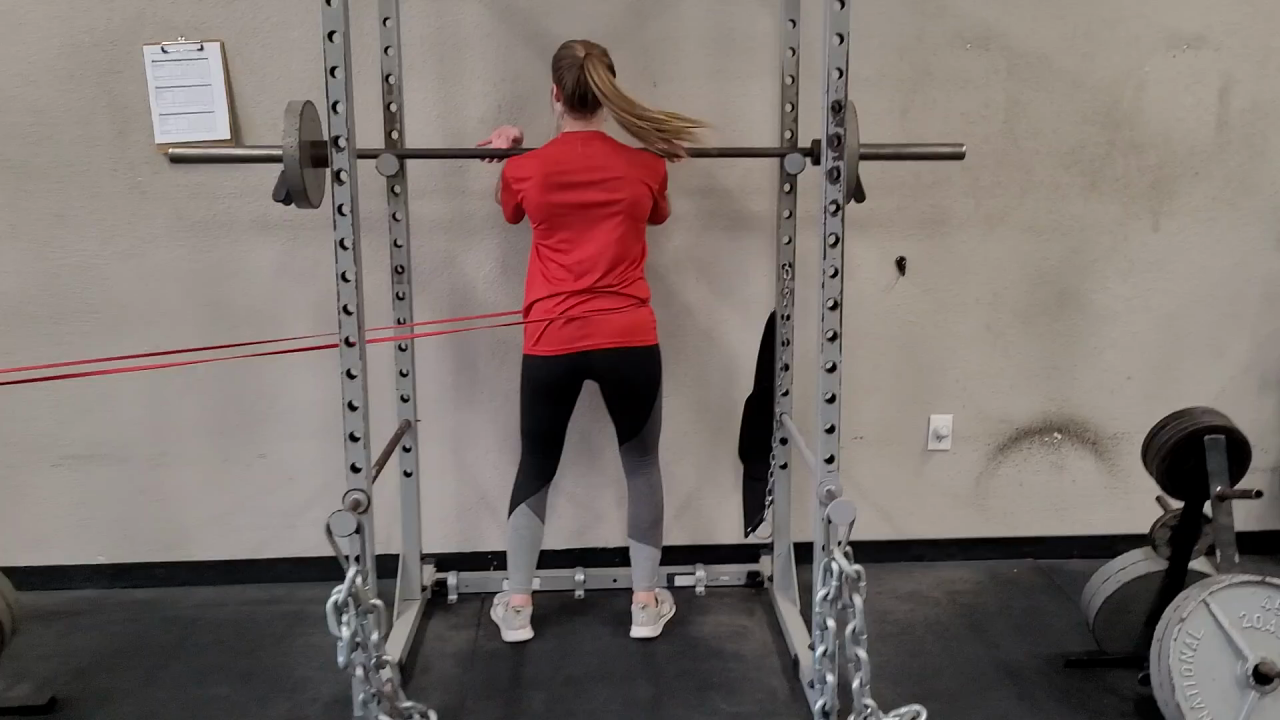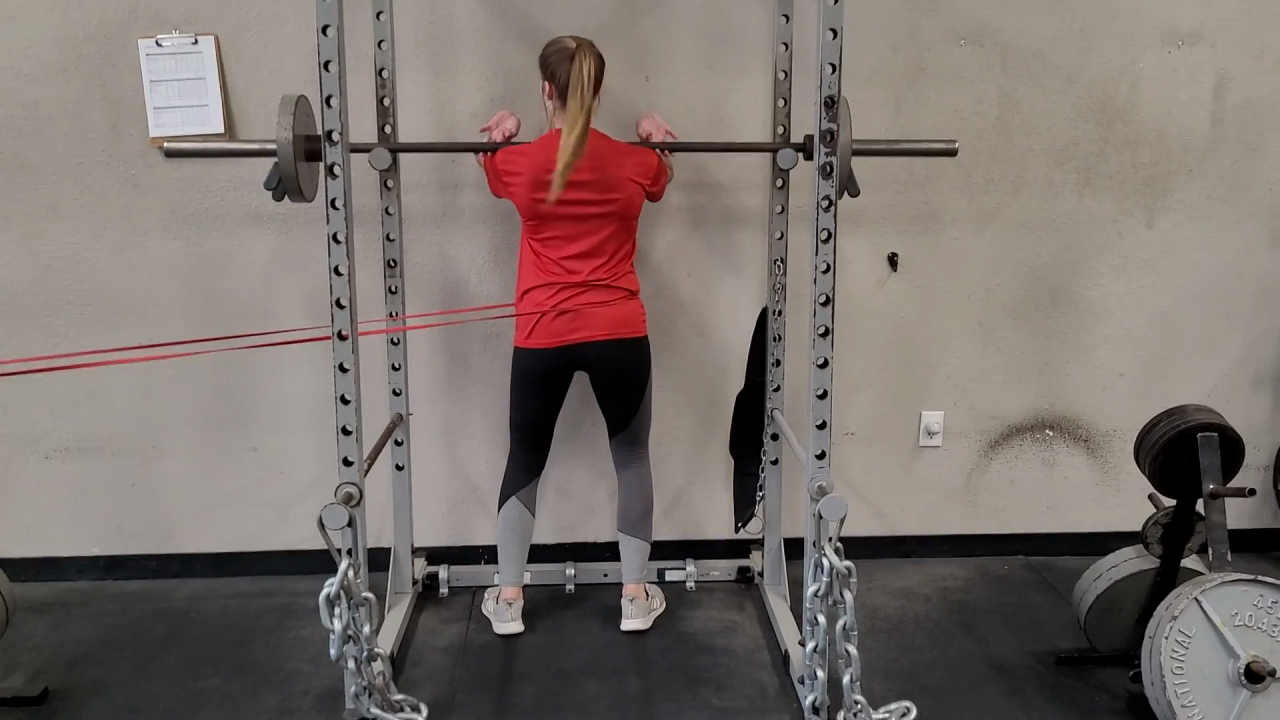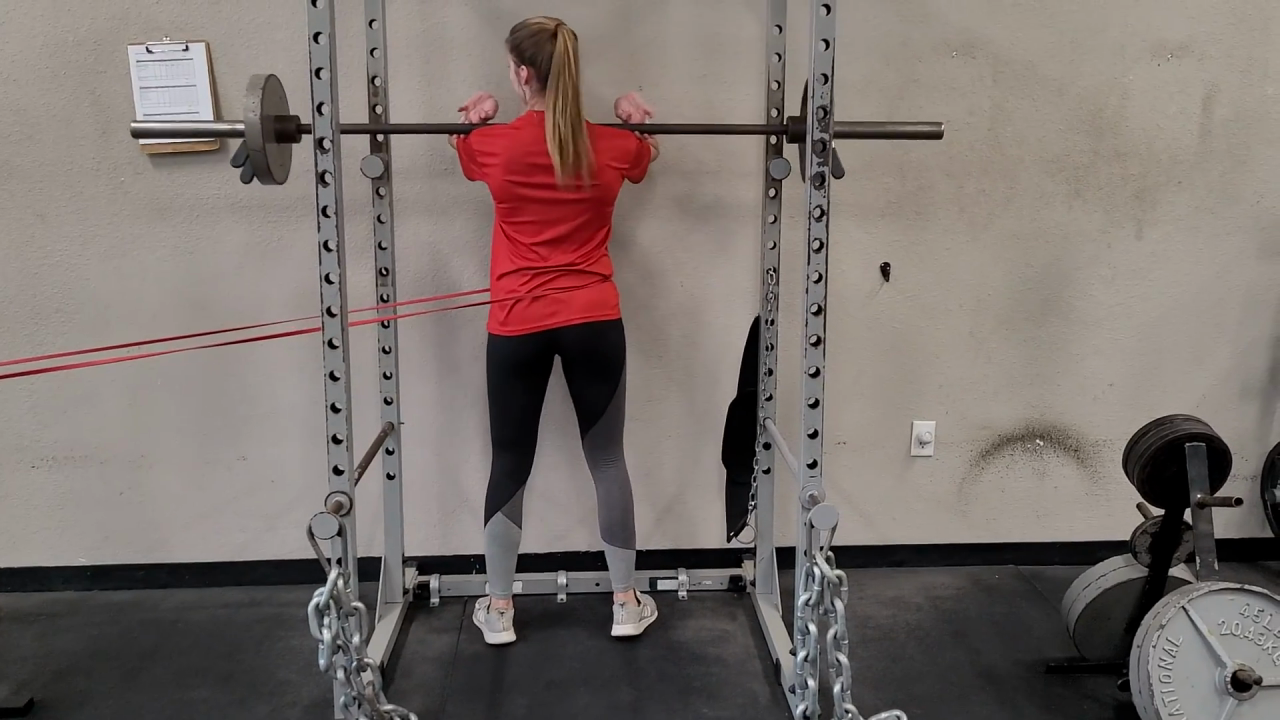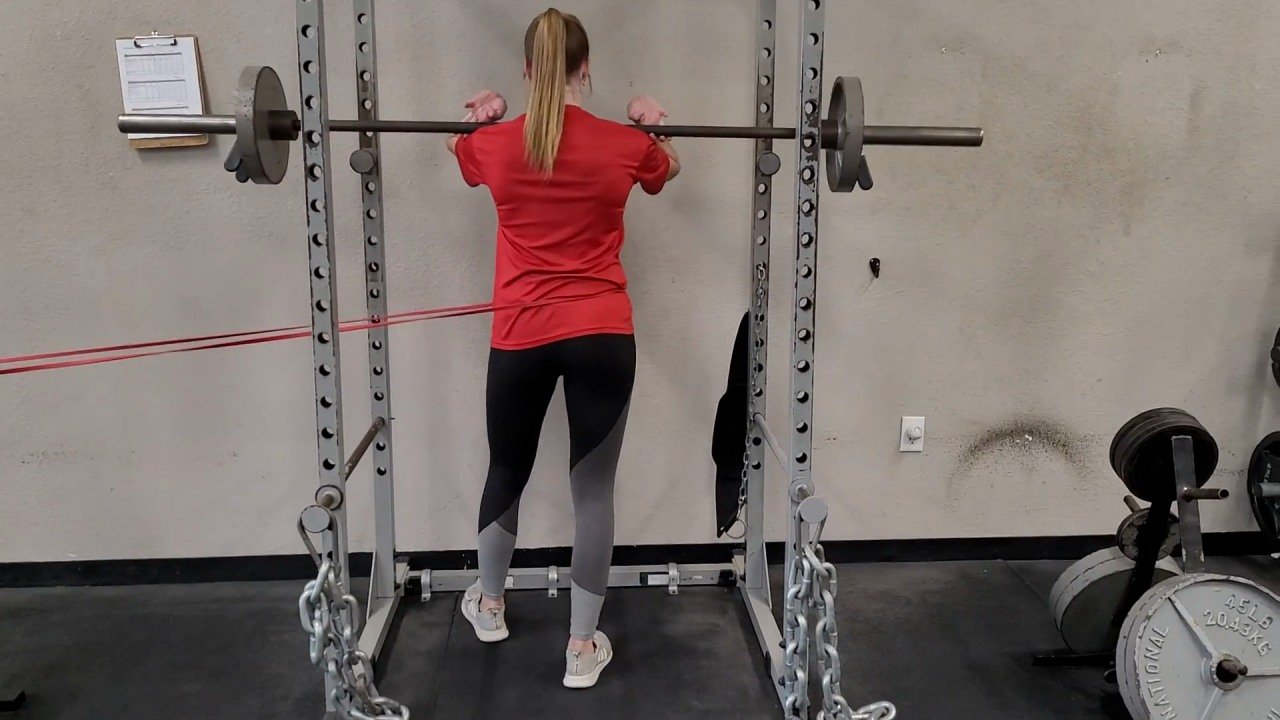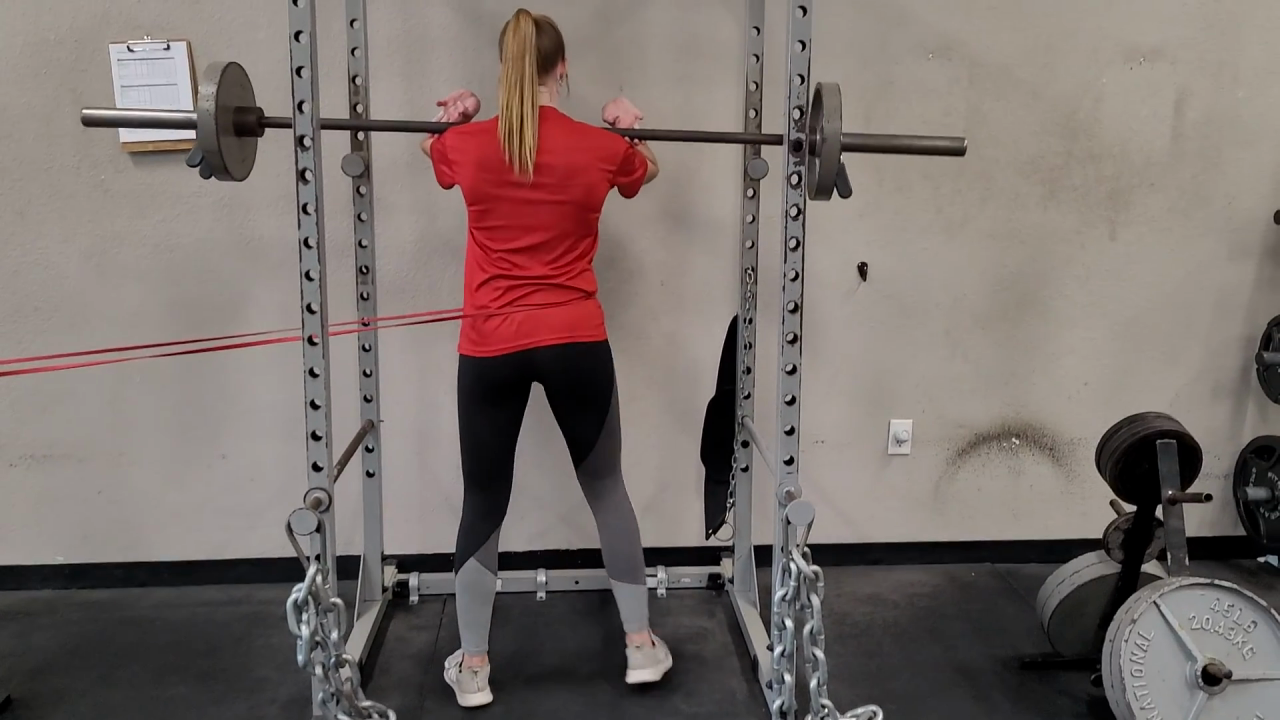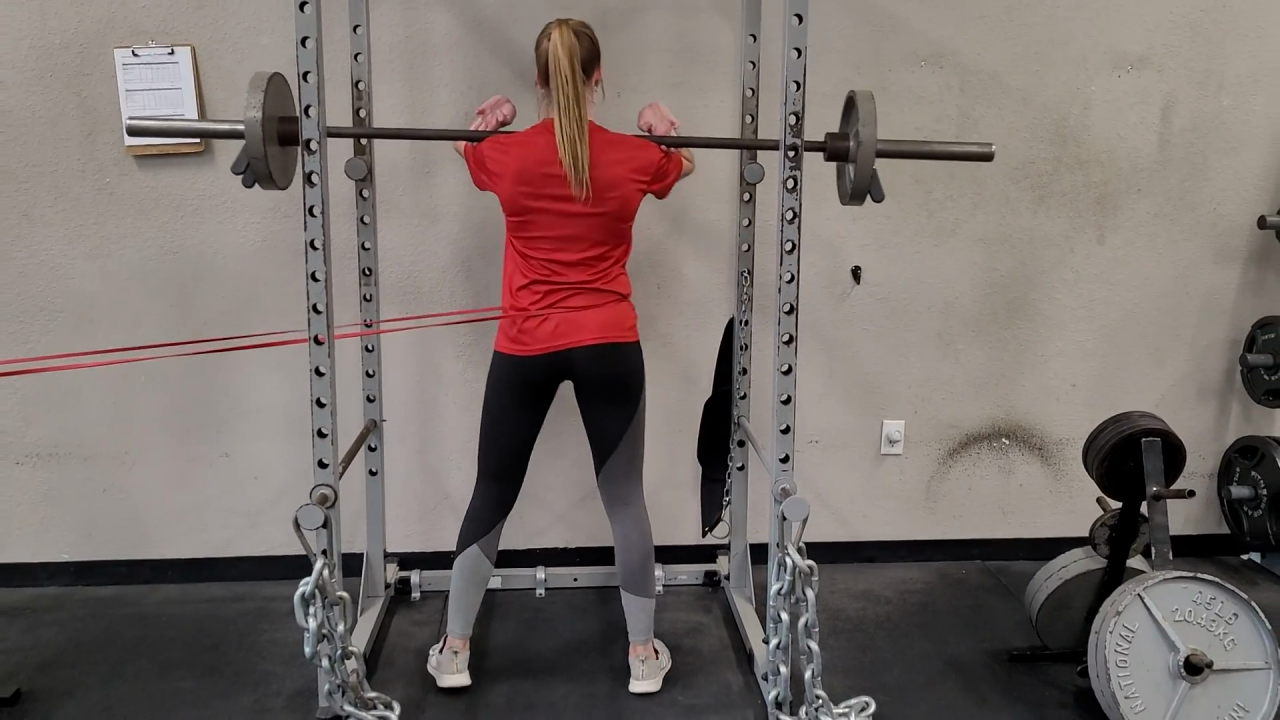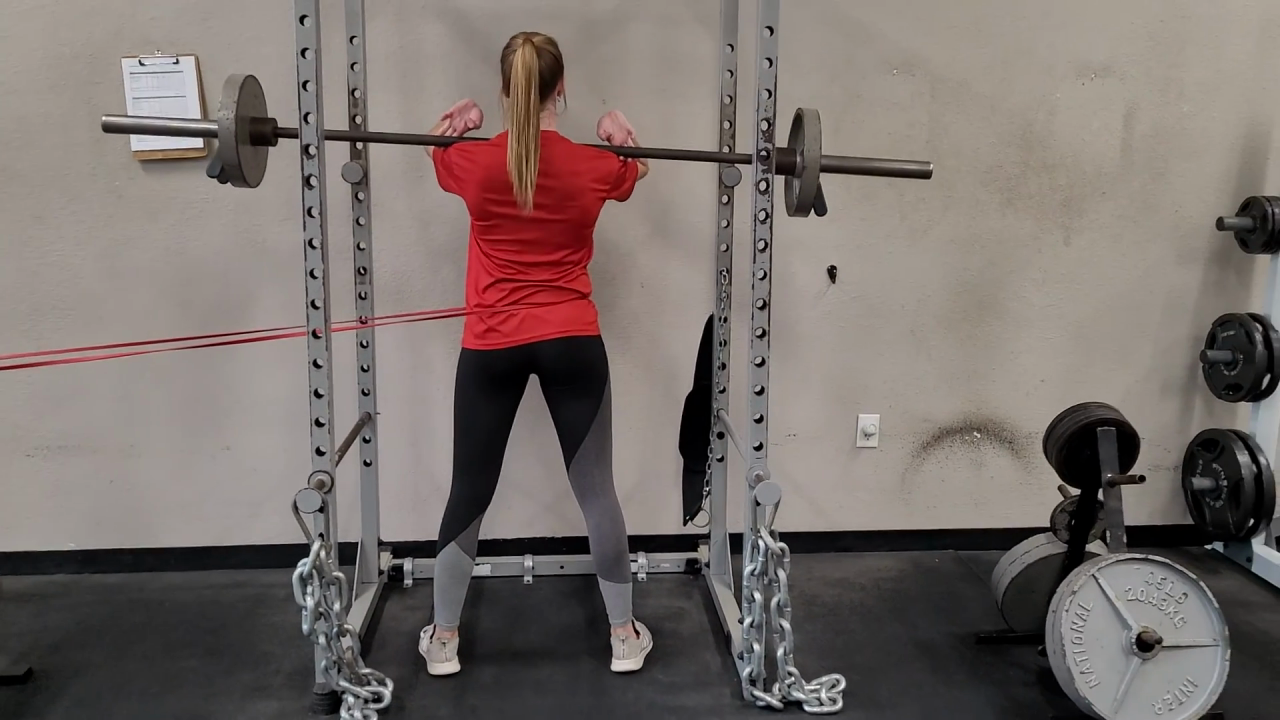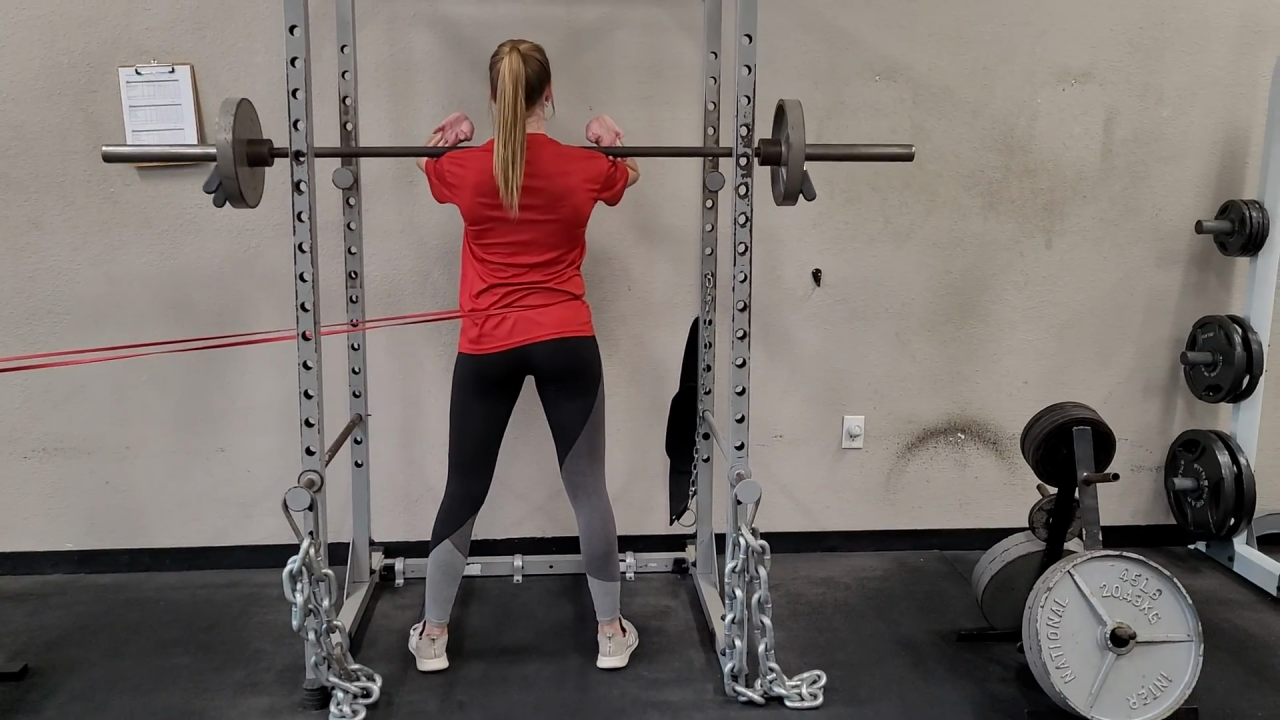
dt=0.7s
person 1, frame 1
left shoulder: (524, 170)
right shoulder: (645, 168)
left wrist: (504, 155)
left hip: (552, 343)
right hip: (629, 340)
left knee: (535, 469)
right knee: (641, 465)
left ankle: (517, 605)
right ankle: (646, 603)
person 1, frame 2
left shoulder: (519, 163)
right shoulder: (637, 163)
left elbow: (492, 172)
right elbow: (661, 180)
left hip: (543, 336)
right hip: (619, 334)
left knee: (524, 461)
right knee: (631, 457)
left ankle: (508, 598)
right ankle: (636, 594)
person 1, frame 3
left shoulder: (493, 146)
right shoulder: (612, 147)
left elbow: (465, 150)
right elbow: (646, 155)
left hip: (517, 327)
right hip: (594, 322)
left knee: (509, 465)
right knee: (607, 460)
left ankle: (498, 608)
right ankle: (626, 601)
person 1, frame 4
left shoulder: (494, 146)
right shoulder: (625, 146)
left elbow: (465, 153)
right elbow: (666, 168)
left hip: (522, 338)
right hip: (603, 336)
left knee: (506, 473)
right knee: (593, 489)
left ankle: (489, 605)
right ankle: (582, 646)
person 1, frame 5
left shoulder: (465, 146)
right shoulder: (601, 148)
left elbow: (437, 152)
right elbow: (646, 170)
left hip: (490, 348)
right hip: (575, 343)
left knee: (483, 505)
right knee: (606, 491)
left ankle: (472, 666)
right ankle: (641, 645)
person 1, frame 6
left shoulder: (506, 154)
right shoulder: (636, 157)
left elbow: (469, 151)
right elbow: (682, 166)
left wrist: (486, 124)
left hip: (524, 350)
right hip: (609, 347)
left knee: (492, 496)
right knee: (624, 498)
left ankle: (454, 651)
right ankle: (642, 655)
person 1, frame 7
left shoulder: (471, 163)
right shoulder: (596, 167)
left elbow: (437, 150)
right elbow: (635, 169)
left wrist: (455, 124)
left hip: (490, 347)
right hip: (572, 344)
left knee: (469, 493)
right knee: (595, 489)
left ankle: (442, 639)
right ankle: (625, 635)
person 1, frame 8
left shoulder: (464, 169)
right shoulder: (586, 168)
left elbow: (430, 166)
right elbow: (626, 175)
left wrist: (448, 140)
left hip: (487, 349)
right hip: (567, 344)
left knee: (464, 492)
right knee: (588, 489)
left ankle: (433, 636)
right ankle: (611, 633)
